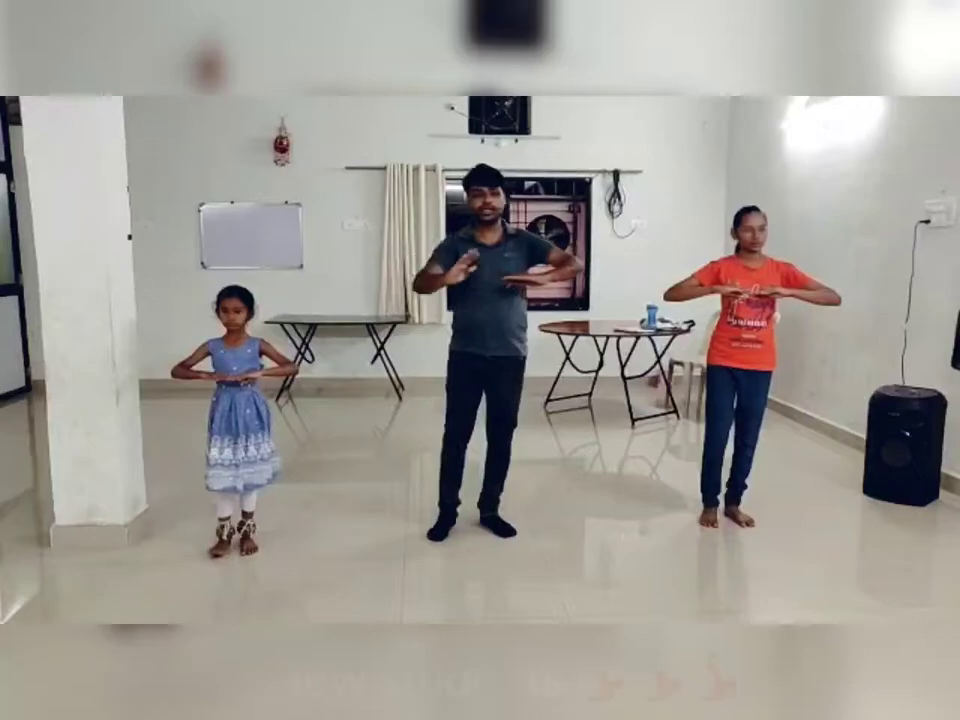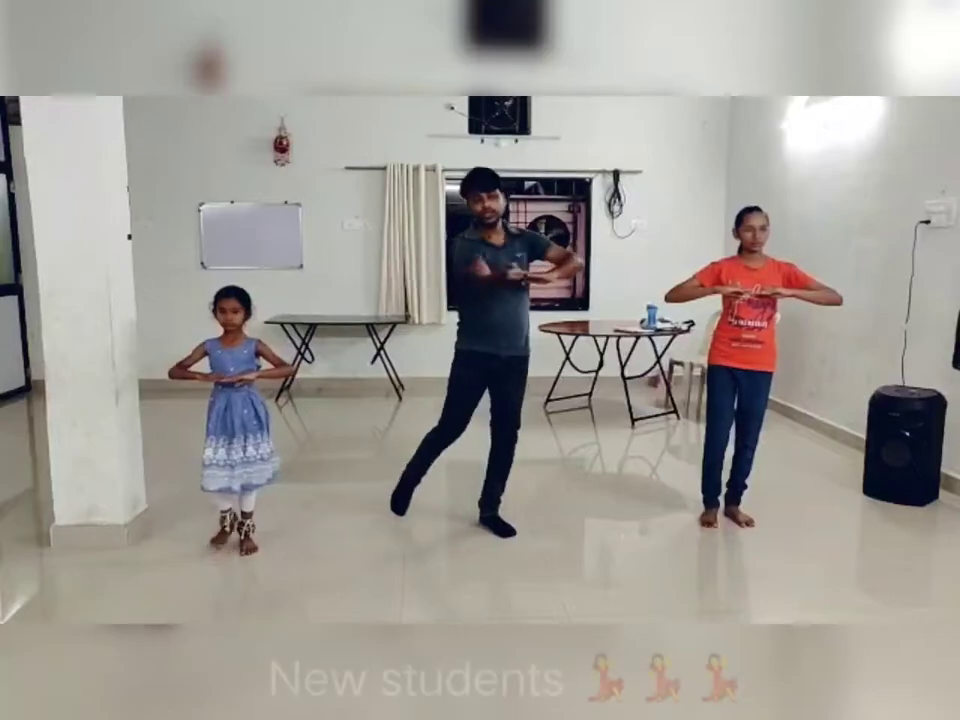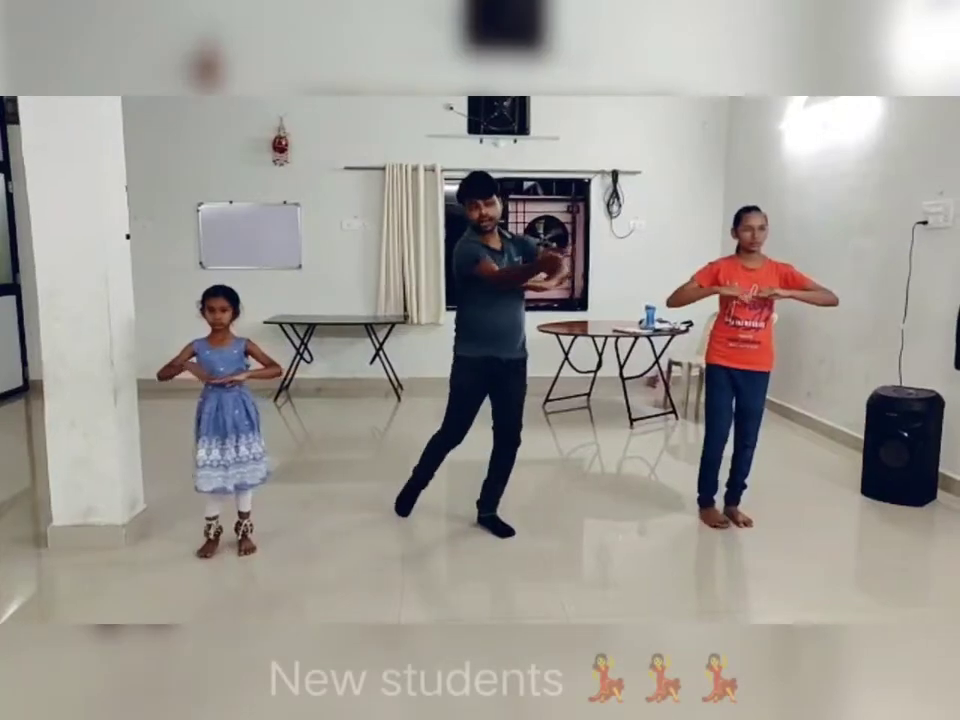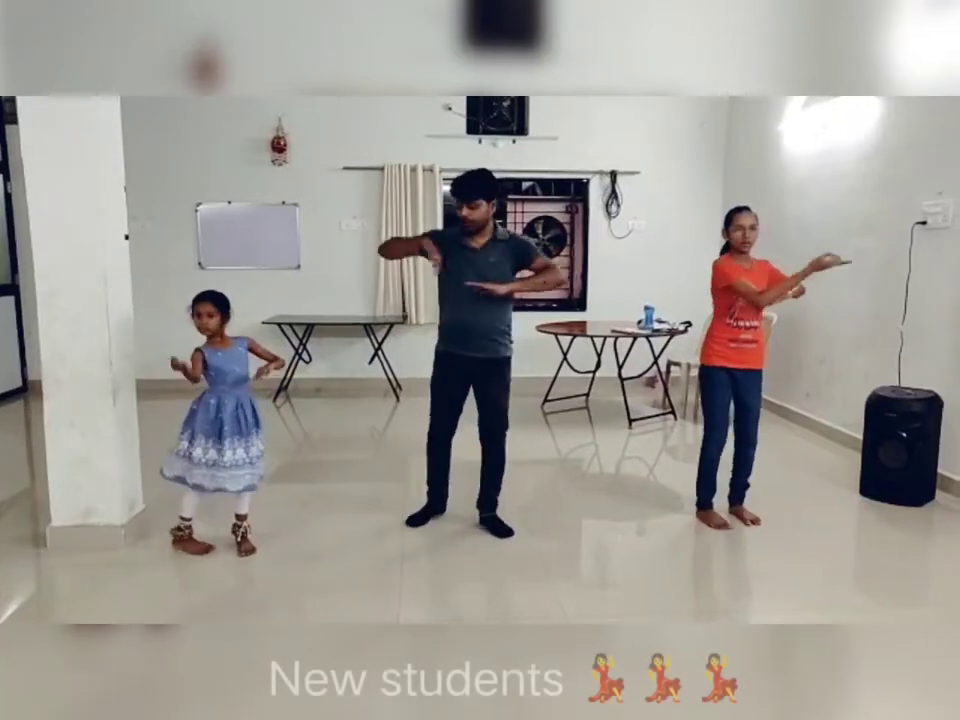
dt=0.2s
person 1, frame 1
left shoulder: (524, 241)
right shoulder: (455, 245)
left elbow: (574, 263)
right elbow: (420, 283)
left wrist: (542, 277)
right wrist: (447, 278)
left hip: (509, 356)
right hip: (465, 354)
left knee: (501, 435)
right knee: (456, 433)
left ankle: (490, 510)
right ankle: (447, 510)
person 1, frame 2
left shoulder: (525, 239)
right shoulder: (464, 246)
left elbow: (572, 260)
right elbow: (483, 282)
left wrist: (552, 275)
right wrist: (504, 277)
left hip: (514, 356)
right hip: (472, 354)
left knee: (506, 435)
right knee: (450, 427)
left ankle: (489, 509)
right ankle: (409, 481)
person 1, frame 3
left shoulder: (518, 243)
right shoulder: (467, 249)
left elbow: (557, 265)
right elbow: (500, 278)
left wrist: (550, 281)
right wrist: (537, 266)
left hip: (513, 360)
right hip: (472, 358)
left knee: (508, 437)
right knee: (452, 431)
left ankle: (488, 510)
right ankle: (415, 484)
person 1, frame 4
left shoulder: (513, 244)
right shoulder: (444, 239)
left elbow: (555, 275)
right elbow: (388, 249)
left wrist: (509, 286)
right wrist: (421, 245)
left hip: (494, 358)
right hip: (450, 355)
left knee: (494, 435)
right knee: (440, 432)
left ankle: (488, 510)
right ankle: (435, 501)
person 2, frame 1
left shoulder: (781, 270)
right shoulder: (721, 267)
left elbow: (834, 298)
right elbow: (671, 294)
left wrist: (788, 291)
right wrist: (715, 288)
left hip: (759, 367)
right hip: (722, 364)
left knee: (747, 439)
right knee: (716, 436)
left ankle: (734, 502)
right ankle: (710, 503)
person 2, frame 2
left shoulder: (783, 270)
right shoulder: (722, 268)
left elbow: (835, 298)
right elbow: (672, 296)
left wrist: (789, 292)
right wrist: (716, 289)
left hip: (760, 368)
right hip: (723, 364)
left knee: (748, 440)
right knee: (717, 437)
left ankle: (733, 502)
right ankle: (710, 503)
person 2, frame 3
left shoulder: (780, 271)
right shoulder: (719, 268)
left elbow: (831, 299)
right elbow: (673, 300)
left wrist: (786, 293)
right wrist: (715, 291)
left hip: (757, 368)
right hip: (721, 364)
left knee: (747, 440)
right knee: (716, 436)
left ankle: (732, 503)
right ankle: (706, 503)
person 2, frame 4
left shoulder: (765, 269)
right shoulder: (722, 267)
left elbow: (798, 291)
right elbow: (759, 299)
left wrist: (791, 289)
right wrist: (809, 270)
left hip: (751, 366)
right hip: (717, 364)
left knee: (748, 438)
right knee: (715, 436)
left ankle: (737, 501)
right ankle: (704, 505)
person 3, frame 1
left shoulder: (257, 345)
right shoulder: (212, 347)
left elbow: (292, 367)
right elbow: (176, 371)
left wrist: (260, 373)
right wrist: (206, 375)
left hip: (250, 412)
right hip: (224, 413)
left knee: (250, 472)
right knee: (223, 472)
left ankle: (246, 531)
right ankle: (224, 533)
person 3, frame 2
left shoulder: (254, 346)
right shoulder: (209, 347)
left elbow: (287, 369)
right elbow: (174, 371)
left wrist: (254, 374)
right wrist: (202, 376)
left hip: (248, 412)
right hip: (221, 413)
left knee: (249, 472)
right knee: (220, 472)
left ankle: (246, 531)
right ankle: (226, 523)
person 3, frame 3
left shoulder: (243, 345)
right shoulder: (197, 347)
left elbow: (276, 369)
right elbow: (162, 374)
left wrist: (245, 374)
right wrist: (188, 368)
left hip: (239, 412)
right hip: (211, 414)
left knee: (243, 473)
right knee: (212, 473)
left ankle: (244, 531)
right ankle: (211, 533)
person 3, frame 4
left shoulder: (244, 344)
right shoulder: (201, 353)
left elbow: (278, 360)
right elbow: (194, 378)
left wrist: (269, 367)
right wrist: (182, 368)
left hip: (241, 415)
right hip: (212, 416)
left knee: (243, 476)
right knee: (200, 476)
left ankle: (242, 532)
right ankle: (183, 533)
